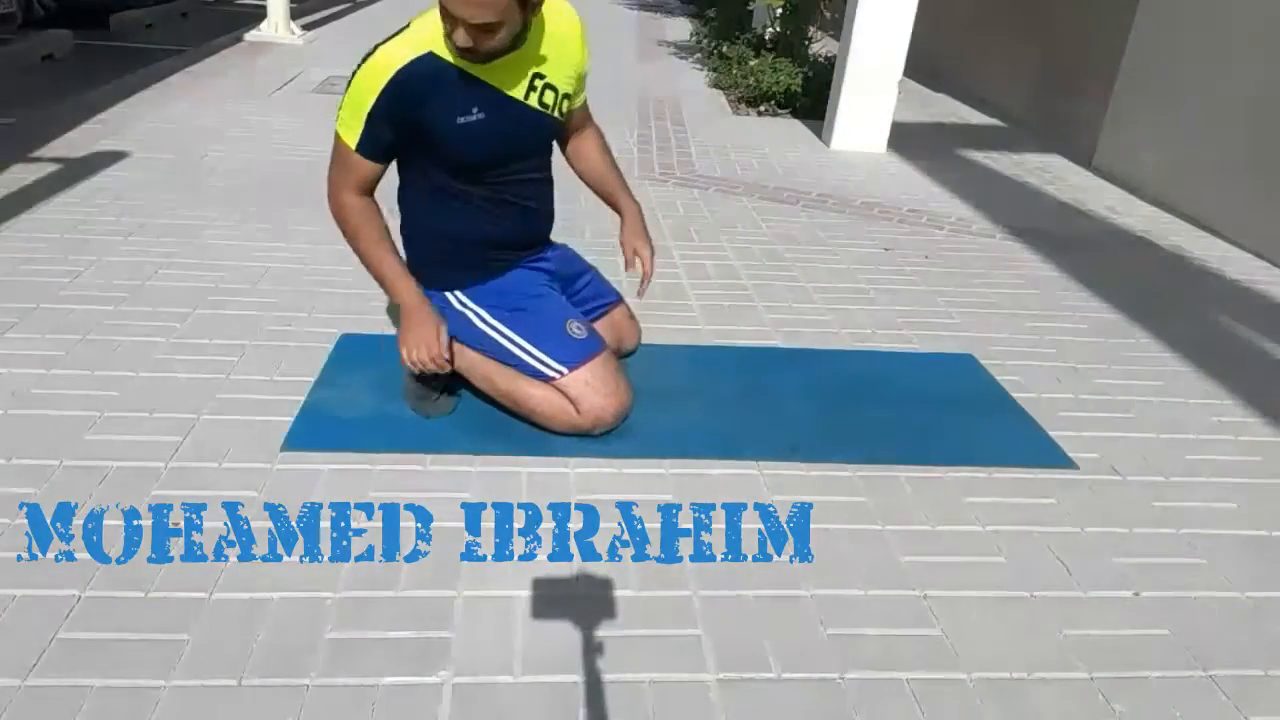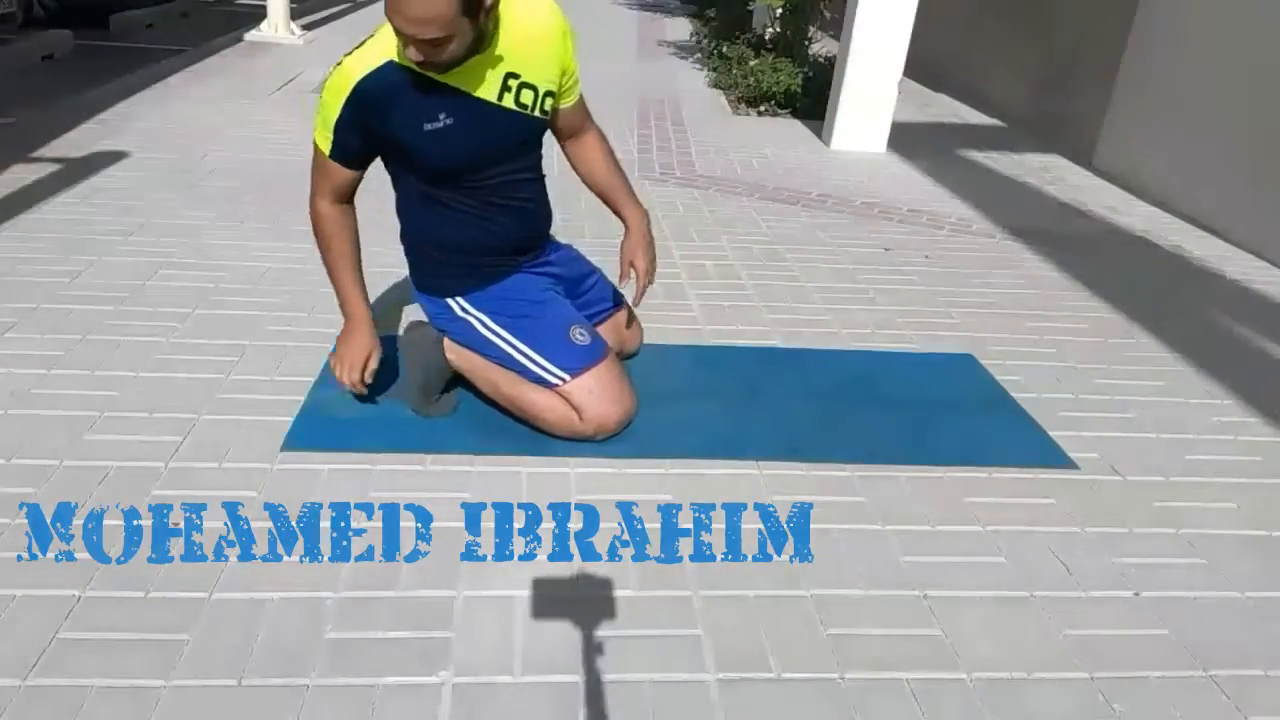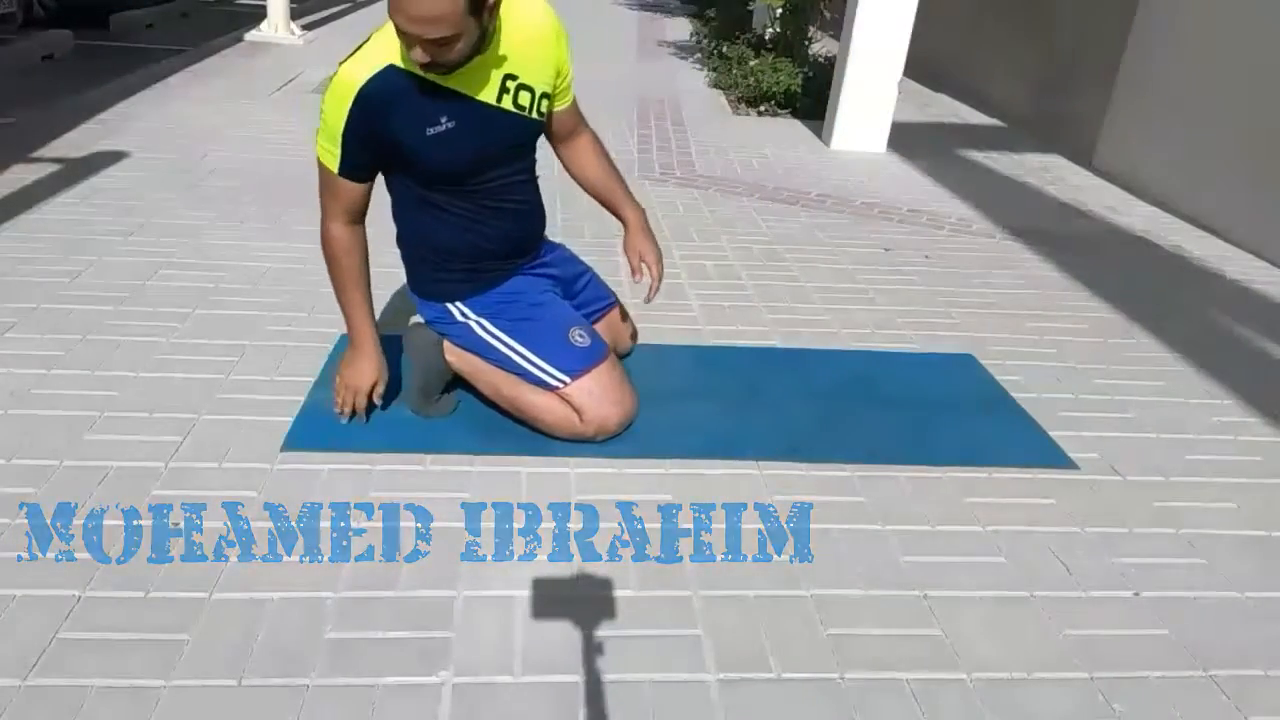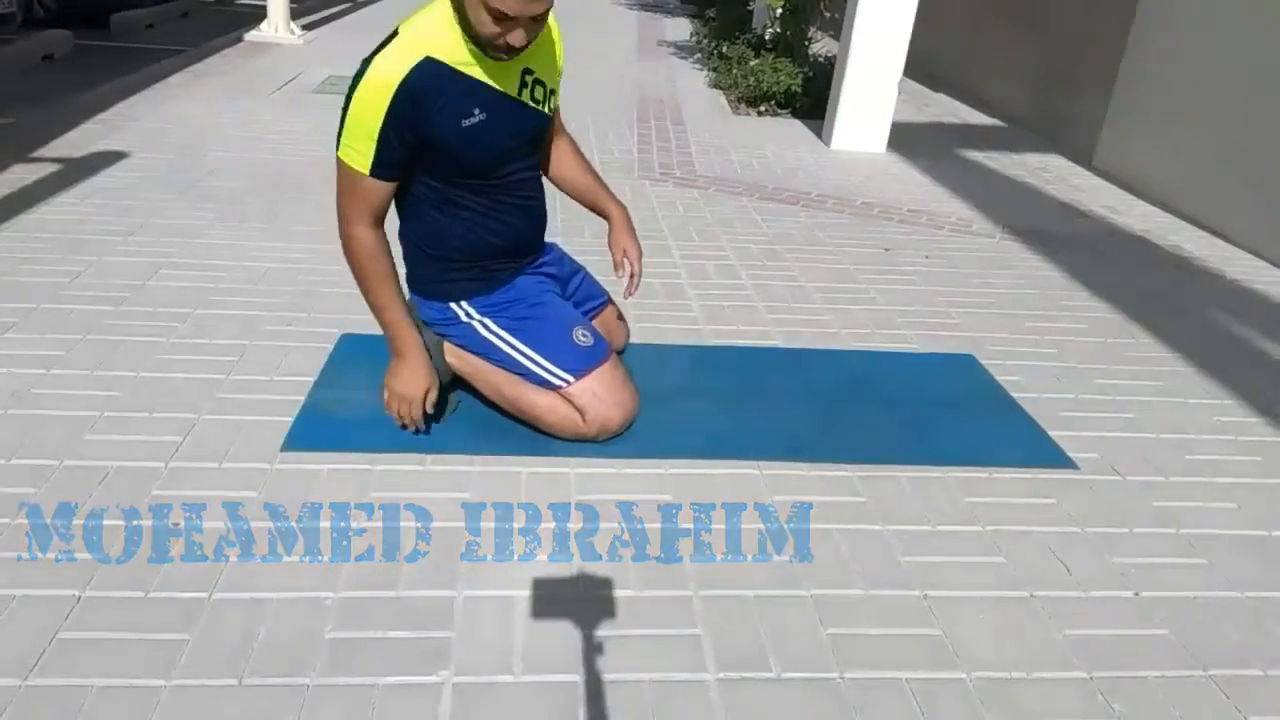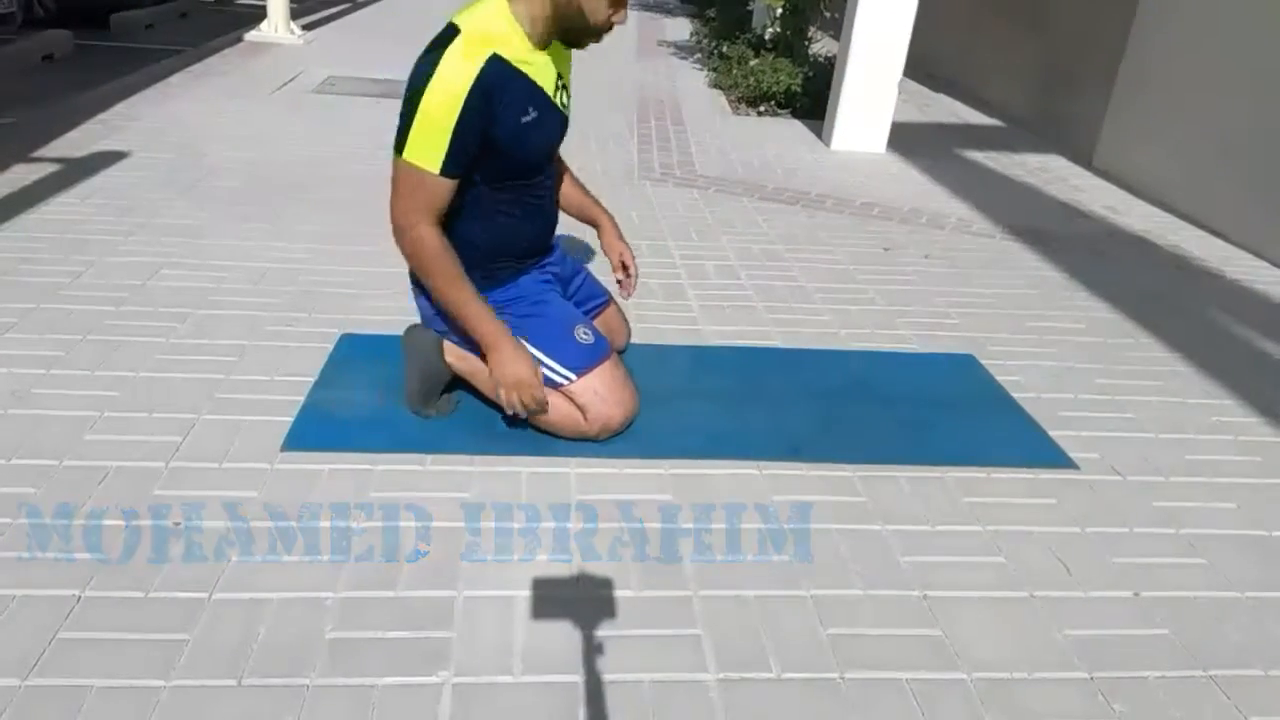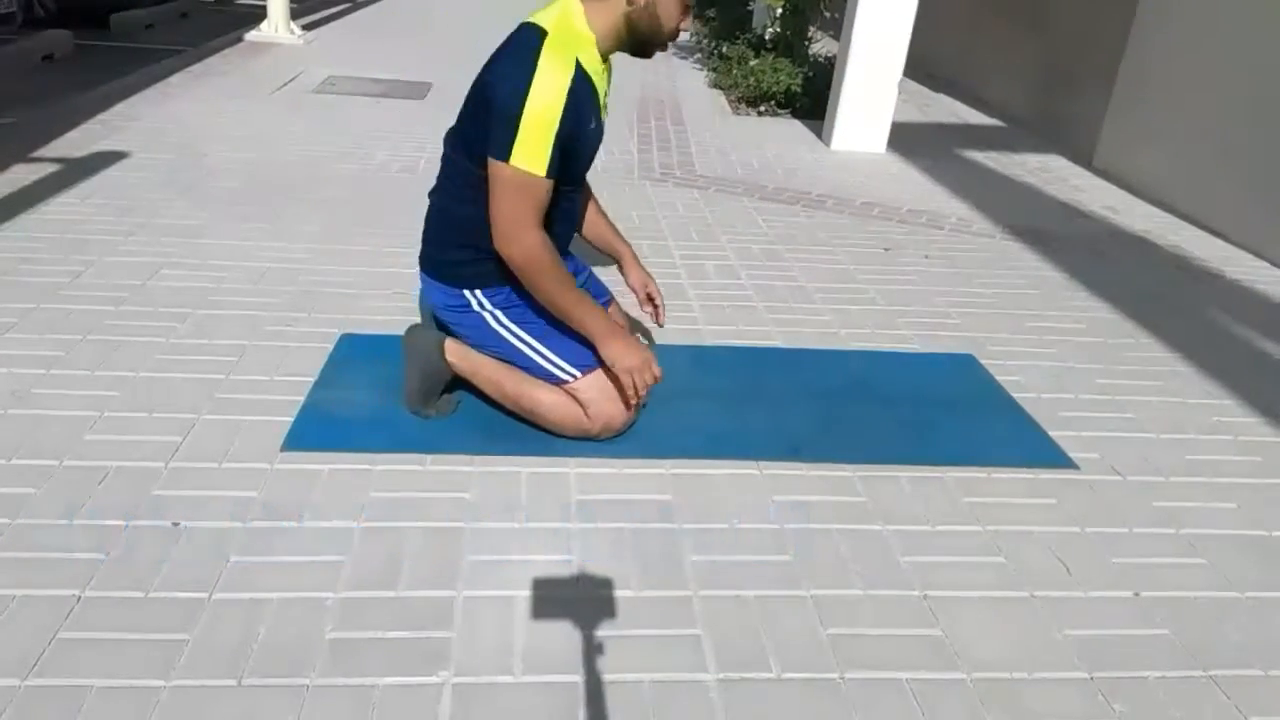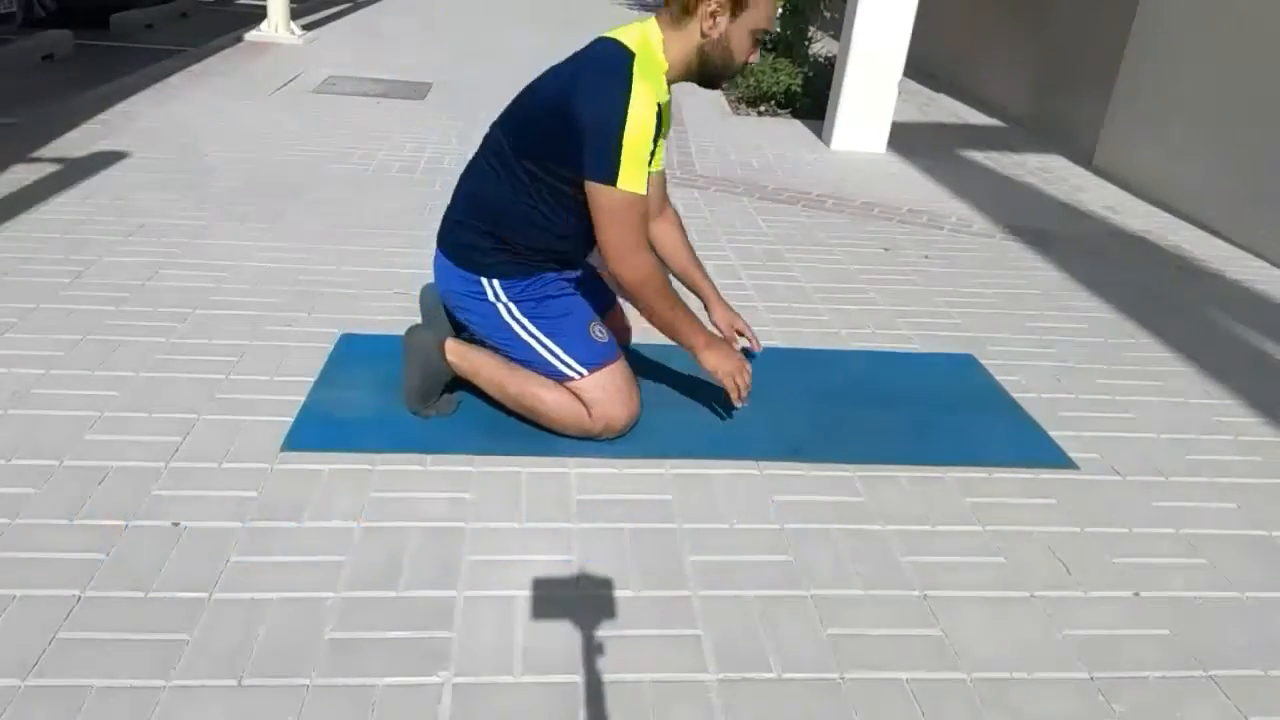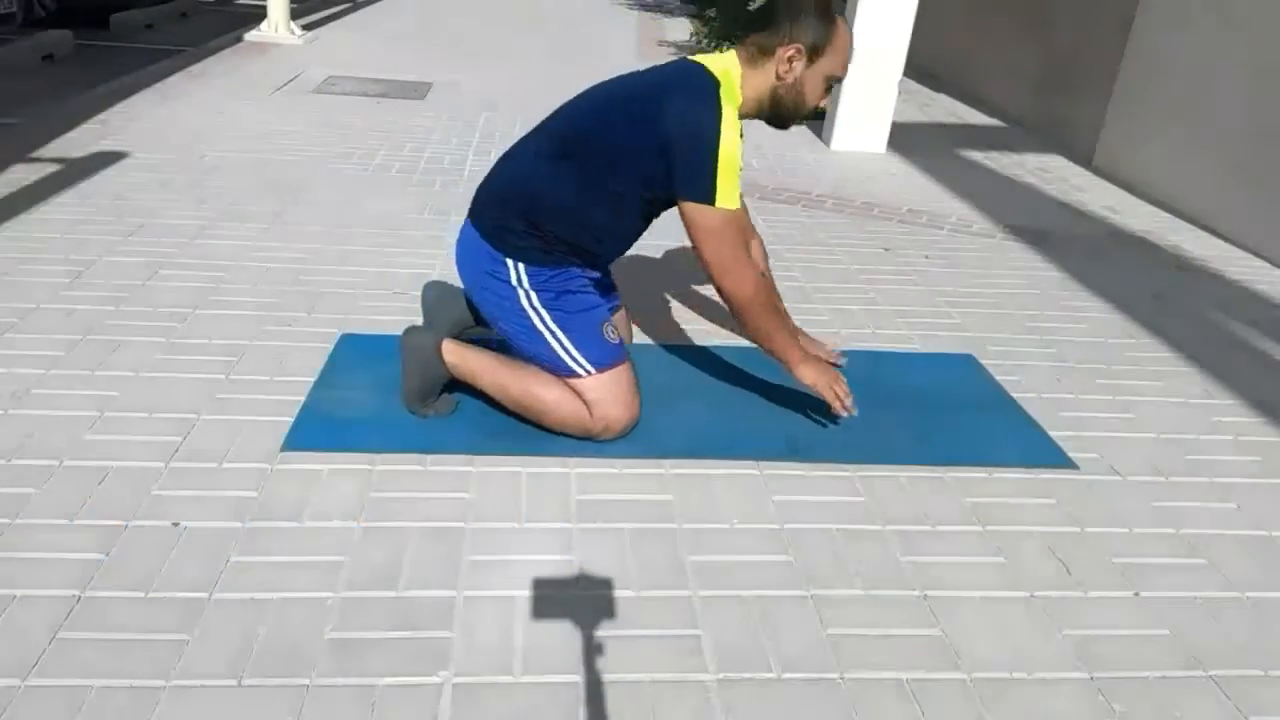
dt=0.2s
person 1, frame 1
right shoulder: (395, 72)
right elbow: (349, 193)
left wrist: (629, 212)
right wrist: (414, 304)
left hip: (537, 252)
right hip: (469, 278)
left knee: (623, 335)
right knee: (605, 405)
left ankle: (469, 338)
right ankle: (442, 351)
person 1, frame 2
right shoulder: (365, 82)
left elbow: (579, 133)
right elbow: (330, 201)
left wrist: (634, 219)
right wrist: (359, 321)
left hip: (542, 252)
right hip: (469, 284)
left knee: (625, 336)
right knee: (609, 411)
left ankle: (475, 340)
right ankle: (451, 350)
person 1, frame 3
right shoulder: (364, 87)
left elbow: (571, 136)
right elbow: (342, 222)
left wrist: (634, 218)
right wrist: (364, 343)
left hip: (536, 253)
right hip: (467, 288)
left knee: (620, 335)
right knee: (609, 412)
left ankle: (466, 342)
right ankle: (450, 351)
person 1, frame 4
left shoulder: (540, 36)
right shoulder: (395, 79)
right elbow: (361, 225)
left wrist: (616, 214)
right wrist: (407, 350)
left hip: (534, 255)
right hip: (470, 289)
left knee: (613, 334)
right knee: (611, 411)
left ankle: (466, 340)
right ankle: (447, 352)
person 1, frame 5
left shoulder: (553, 39)
right shoulder: (463, 68)
right elbow: (415, 226)
left wrist: (604, 222)
right wrist: (499, 344)
right hip: (480, 284)
left knee: (614, 335)
right knee: (611, 409)
left ankle: (468, 328)
right ankle: (451, 351)
person 1, frame 6
left shoulder: (586, 51)
right shoulder: (547, 66)
right elbow: (516, 236)
left wrist: (627, 258)
right wrist: (609, 340)
right hip: (481, 278)
left knee: (619, 335)
right knee: (611, 409)
left ankle: (456, 322)
right ankle: (452, 351)
person 1, frame 7
left shoulder: (643, 75)
right shoulder: (623, 87)
left elbow: (657, 214)
right elbow: (625, 257)
left wrist: (713, 301)
right wrist: (705, 346)
left hip: (538, 251)
right hip: (494, 270)
left knee: (615, 334)
right knee: (614, 410)
left ankle: (463, 314)
right ankle: (450, 352)
person 1, frame 8
left shoulder: (709, 93)
right shoulder: (704, 112)
left elbow: (739, 237)
right elbow: (733, 273)
left wrist: (790, 332)
right wrist: (798, 361)
left hip: (548, 241)
right hip: (514, 256)
left knee: (617, 335)
right knee: (612, 412)
left ankle: (471, 306)
right ankle: (447, 353)
